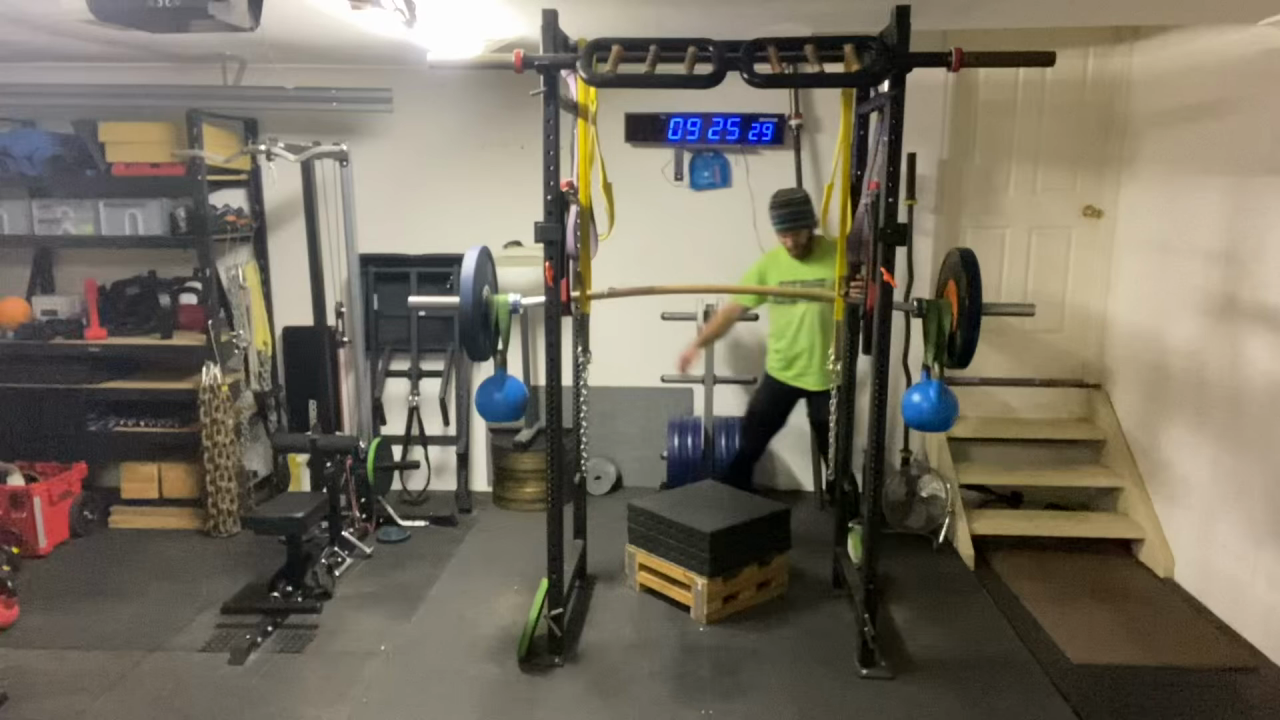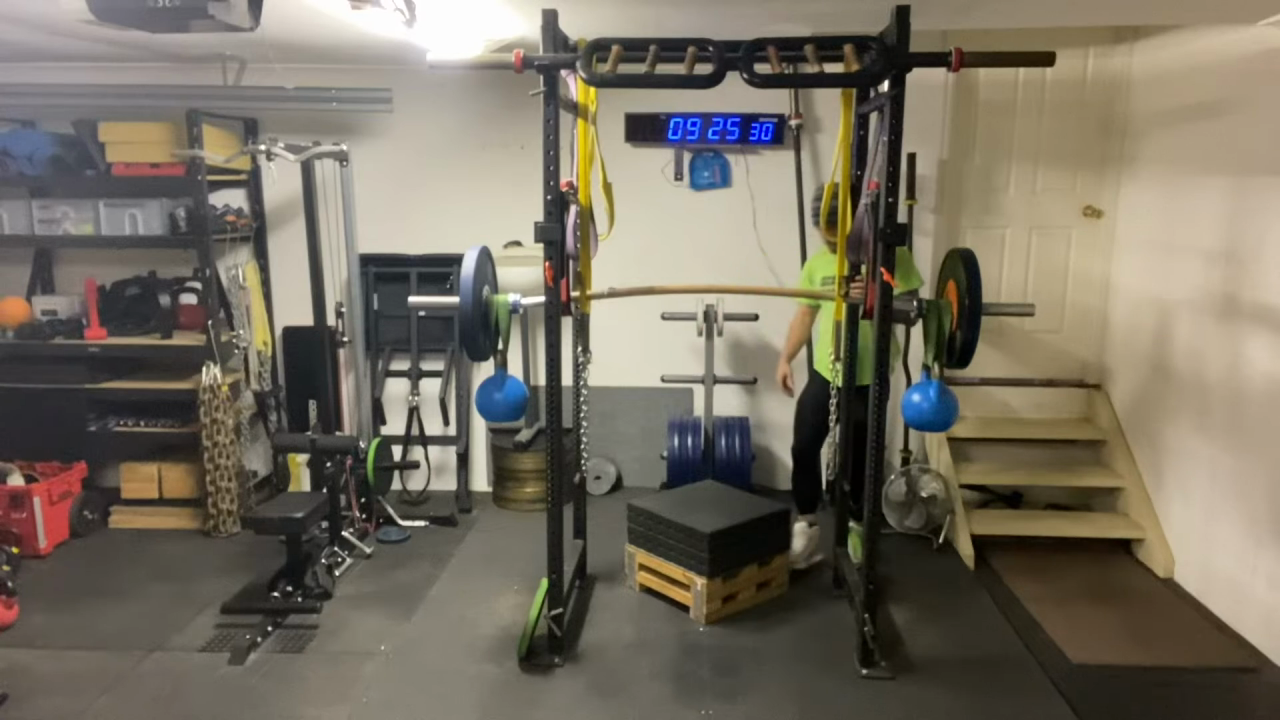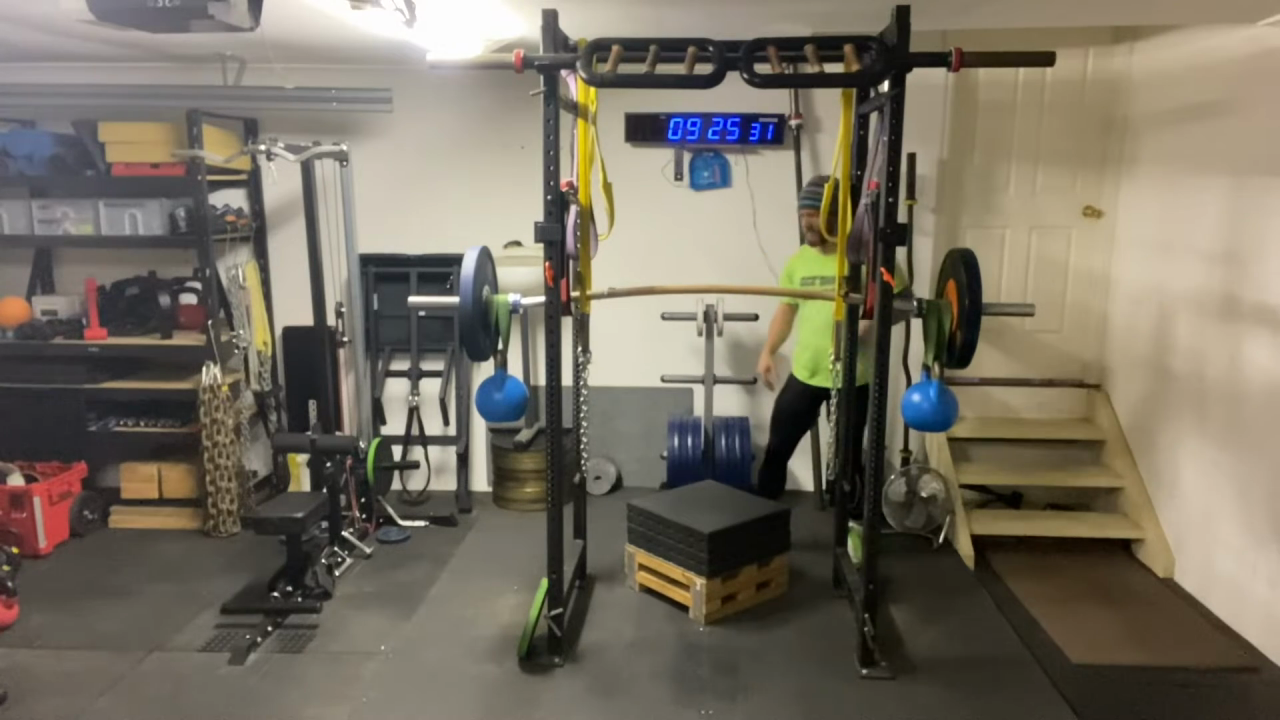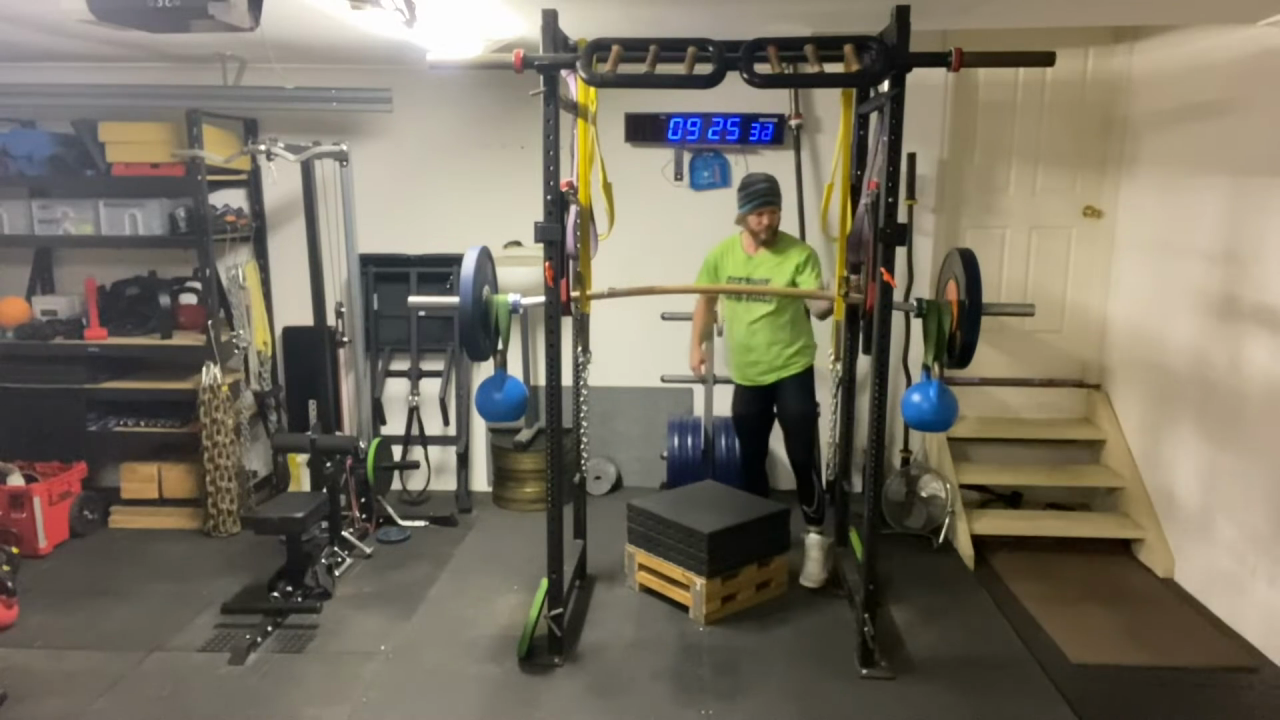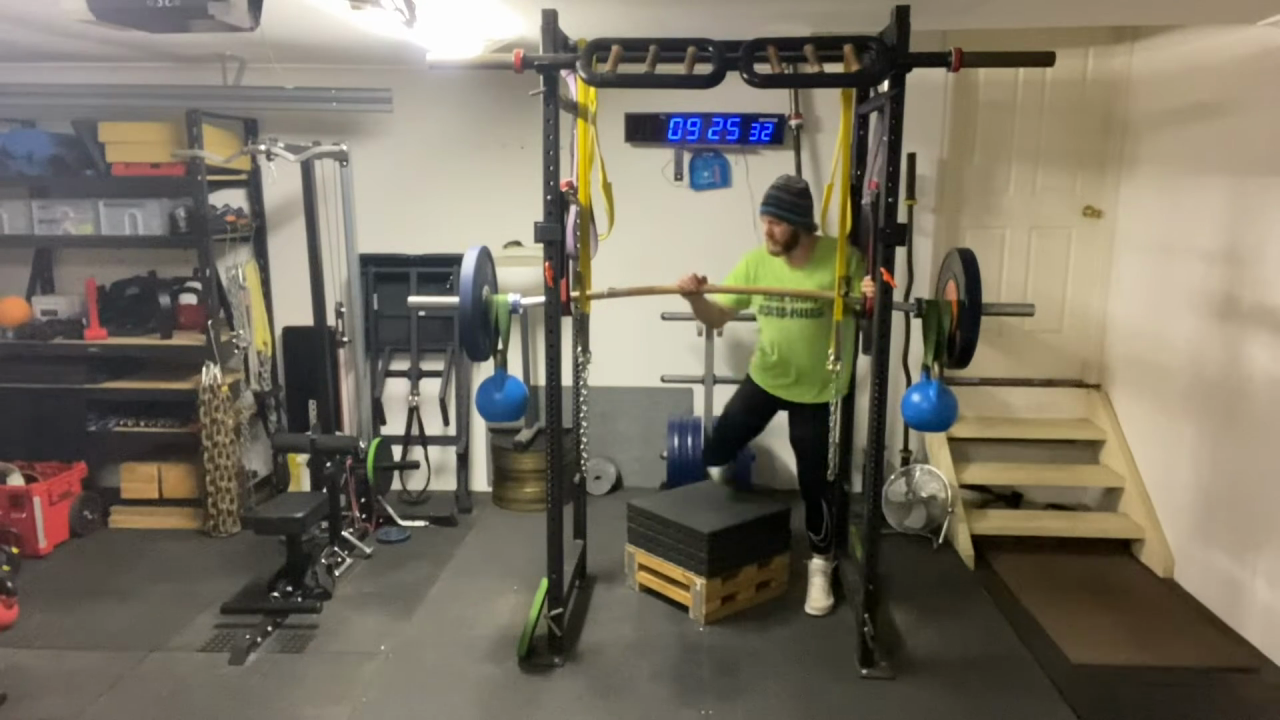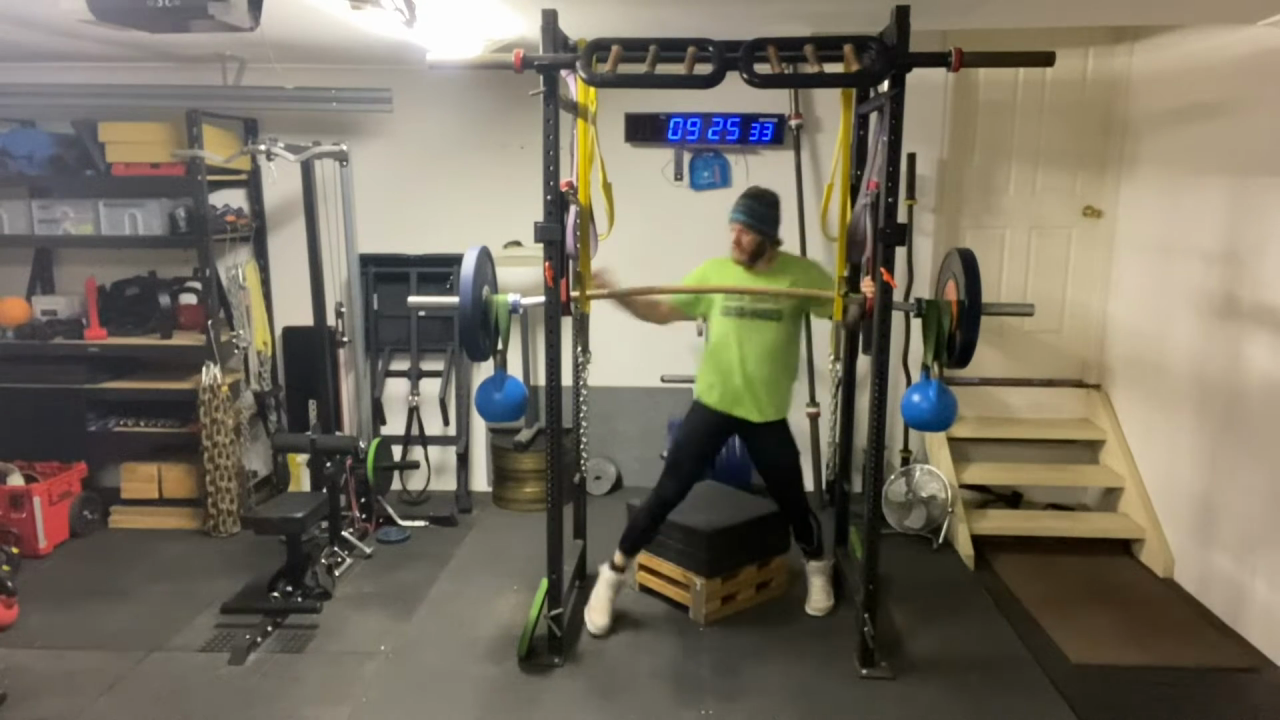
dt=0.7s
person 1, frame 1
right shoulder: (769, 263)
right elbow: (734, 309)
right wrist: (698, 344)
left hip: (827, 378)
right hip: (781, 376)
right knee: (747, 452)
person 1, frame 2
right shoulder: (817, 260)
right elbow: (806, 311)
right wrist: (786, 358)
left hip: (868, 375)
right hip: (824, 372)
left knee: (860, 456)
right knee: (804, 448)
left ankle: (858, 528)
right ankle: (806, 527)
person 1, frame 3
right shoulder: (799, 259)
left wrist: (868, 316)
right wrist: (768, 352)
left hip: (851, 378)
right hip: (804, 375)
left knee: (847, 463)
right knee: (776, 451)
person 1, frame 4
left shoulder: (800, 254)
right shoulder: (722, 253)
left elbow: (820, 308)
right elbow: (707, 299)
left wrist: (836, 297)
right wrist: (697, 344)
left hip: (792, 370)
right hip: (747, 374)
left knee: (803, 460)
right knee: (751, 461)
left ankle: (816, 541)
person 1, frame 5
left shoulder: (842, 258)
right shoulder: (756, 262)
right elbow: (716, 316)
left wrist: (872, 298)
right wrist: (693, 298)
left hip: (814, 389)
right hip: (765, 377)
left knee: (813, 482)
right knee: (718, 450)
left ankle: (821, 566)
right ankle: (719, 457)
person 1, frame 6
left shoulder: (802, 274)
right shoulder: (712, 272)
right elbow: (663, 312)
left wrist: (866, 296)
right wrist: (617, 293)
left hip: (766, 411)
right hip: (712, 404)
left knee: (792, 501)
right knee: (668, 493)
left ankle: (817, 568)
right ankle: (612, 575)
